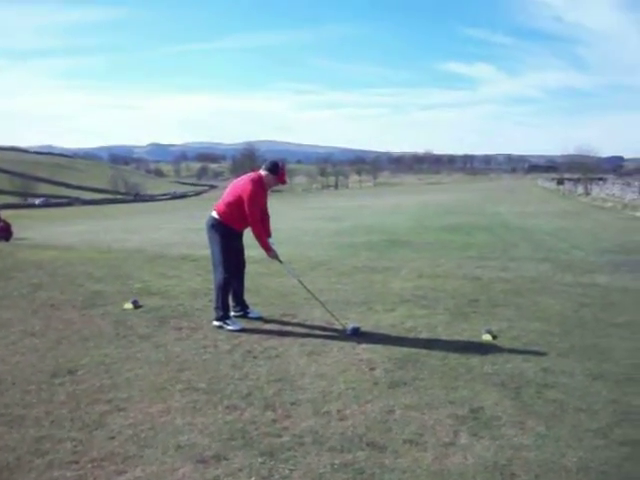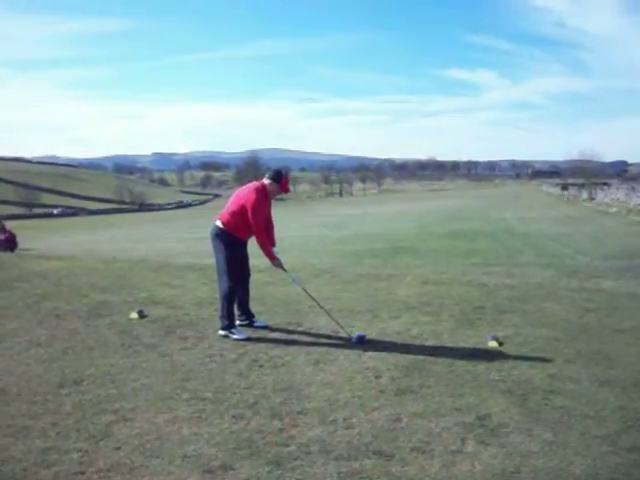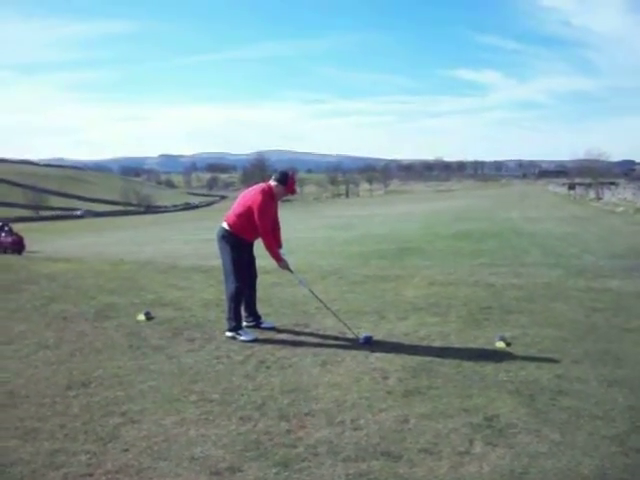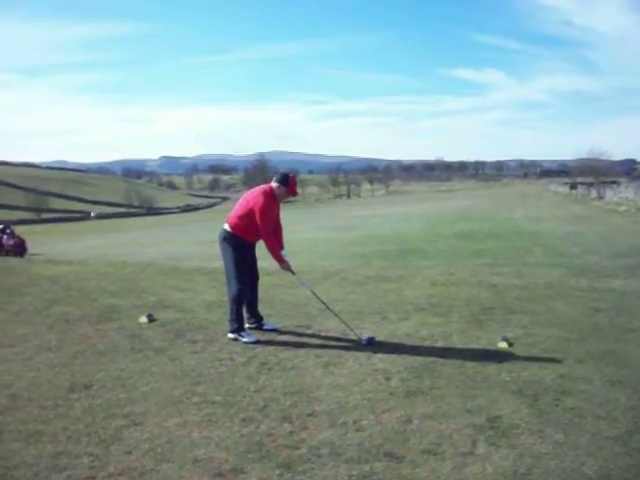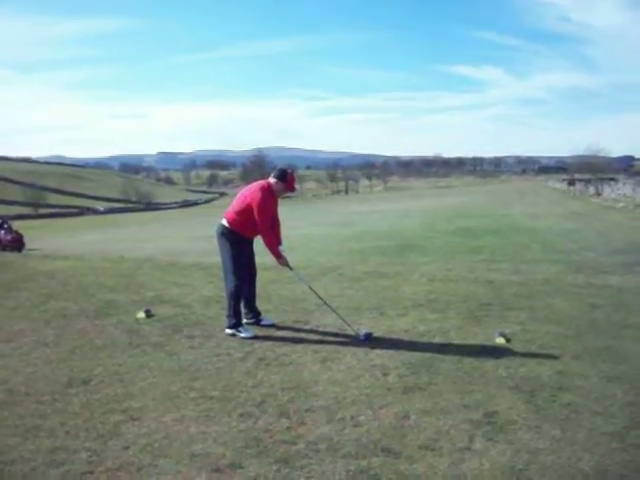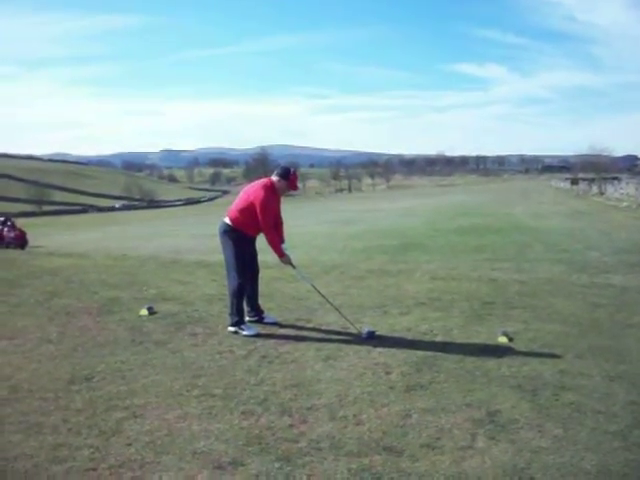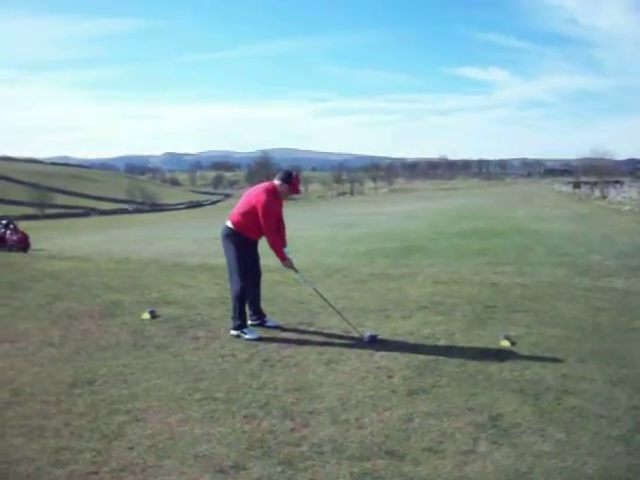
dt=0.3s
person 1, frame 1
left shoulder: (260, 186)
right shoulder: (251, 187)
left elbow: (263, 215)
right elbow: (255, 222)
left wrist: (269, 240)
right wrist: (268, 249)
left hip: (232, 228)
right hip: (220, 227)
left knee: (238, 268)
right knee: (225, 272)
left ankle: (239, 307)
right ankle: (221, 316)
person 1, frame 2
left shoulder: (264, 194)
right shoulder: (255, 196)
left elbow: (267, 224)
right elbow: (259, 231)
left wrist: (273, 249)
right wrist: (272, 257)
left hip: (237, 237)
right hip: (224, 236)
left knee: (243, 277)
right knee: (230, 281)
left ankle: (244, 317)
right ankle: (226, 326)
person 1, frame 3
left shoulder: (270, 196)
right shoulder: (261, 198)
left elbow: (274, 225)
right elbow: (265, 233)
left wrist: (279, 250)
right wrist: (278, 259)
left hip: (243, 239)
right hip: (230, 238)
left knee: (250, 279)
right knee: (236, 282)
left ankle: (251, 318)
right ankle: (233, 327)
person 1, frame 4
left shoulder: (272, 197)
right shoulder: (262, 200)
left elbow: (276, 227)
right elbow: (267, 235)
left wrist: (281, 252)
right wrist: (280, 260)
left hip: (245, 240)
right hip: (232, 239)
left knee: (252, 280)
right knee: (238, 284)
left ankle: (253, 320)
right ankle: (235, 329)
person 1, frame 5
left shoulder: (270, 193)
right shoulder: (260, 195)
left elbow: (274, 222)
right elbow: (265, 230)
left wrist: (279, 247)
right wrist: (278, 256)
left hip: (243, 235)
right hip: (230, 235)
left knee: (249, 276)
right knee: (236, 279)
left ankle: (251, 315)
right ankle: (233, 324)
person 1, frame 6
left shoulder: (273, 191)
right shoulder: (263, 194)
left elbow: (277, 221)
right elbow: (268, 229)
left wrist: (282, 245)
right wrist: (281, 254)
left hip: (246, 233)
right hip: (232, 233)
left knee: (252, 274)
right knee: (239, 277)
left ankle: (254, 313)
right ankle: (236, 322)
person 1, frame 7
left shoulder: (275, 195)
right shoulder: (265, 197)
left elbow: (279, 224)
right elbow: (270, 233)
left wrist: (284, 249)
right wrist: (283, 258)
left hip: (248, 237)
right hip: (235, 236)
left knee: (254, 277)
right knee: (241, 281)
left ankle: (256, 316)
right ankle: (238, 326)
